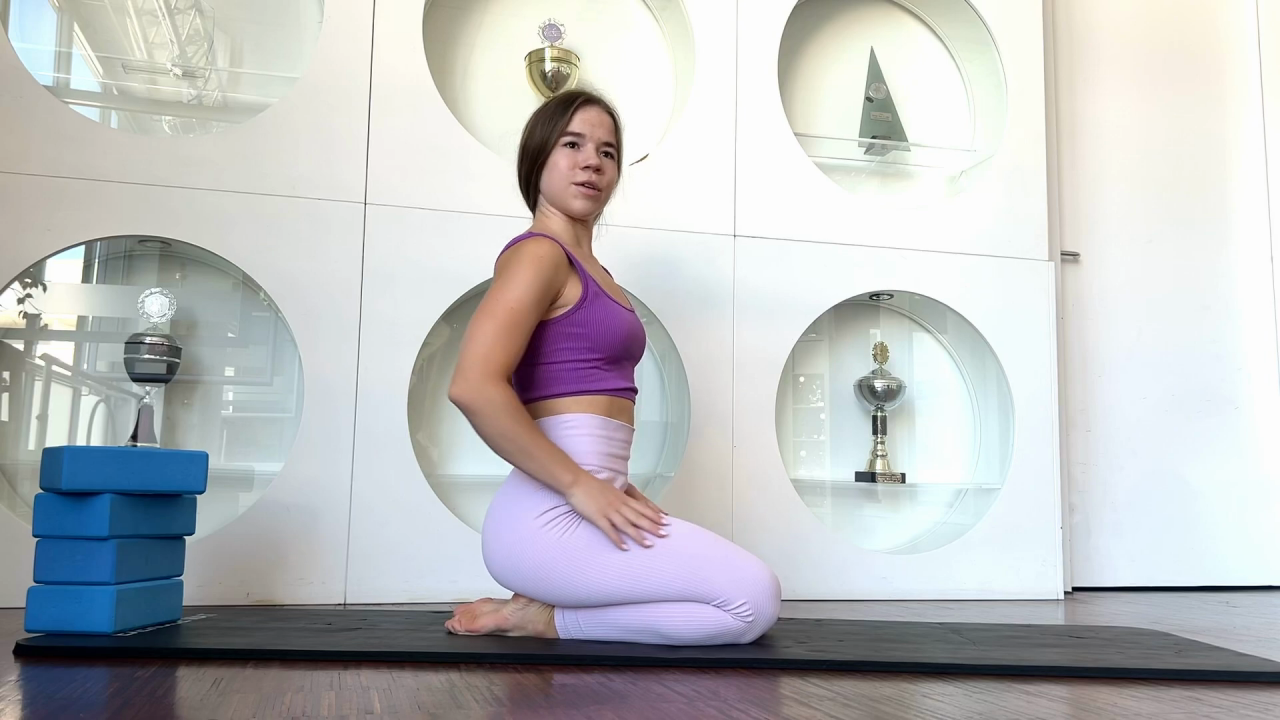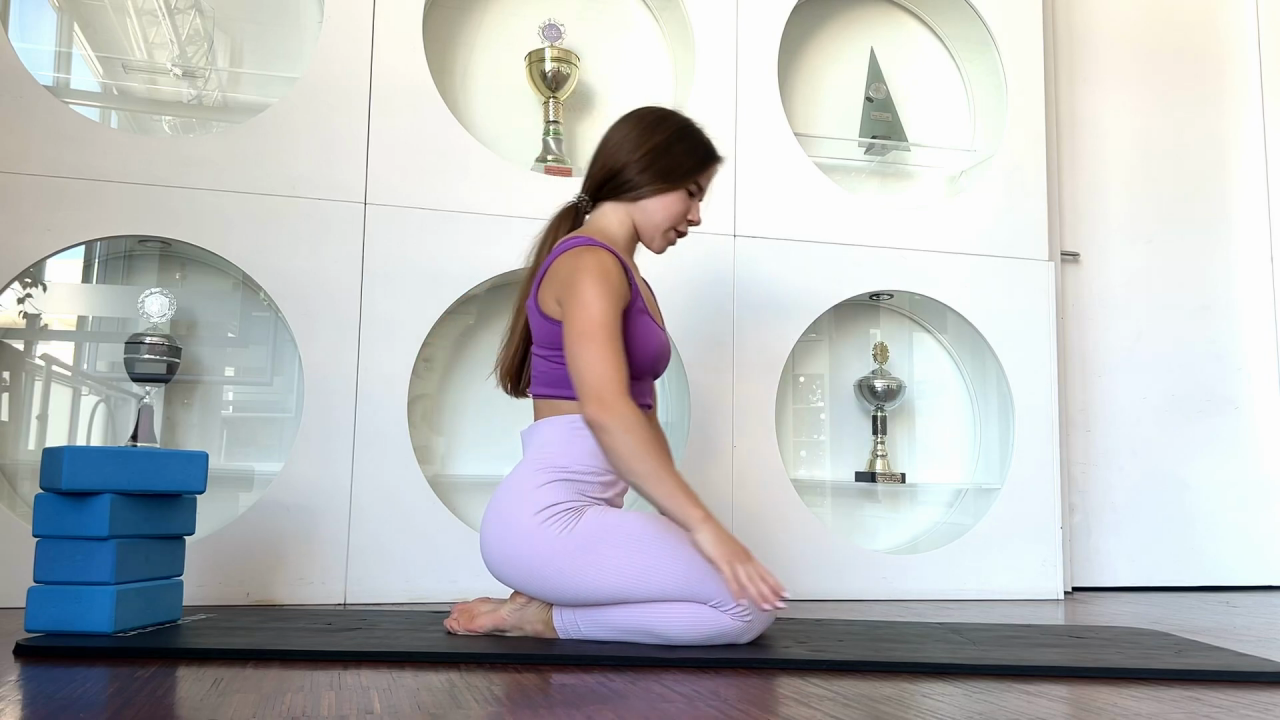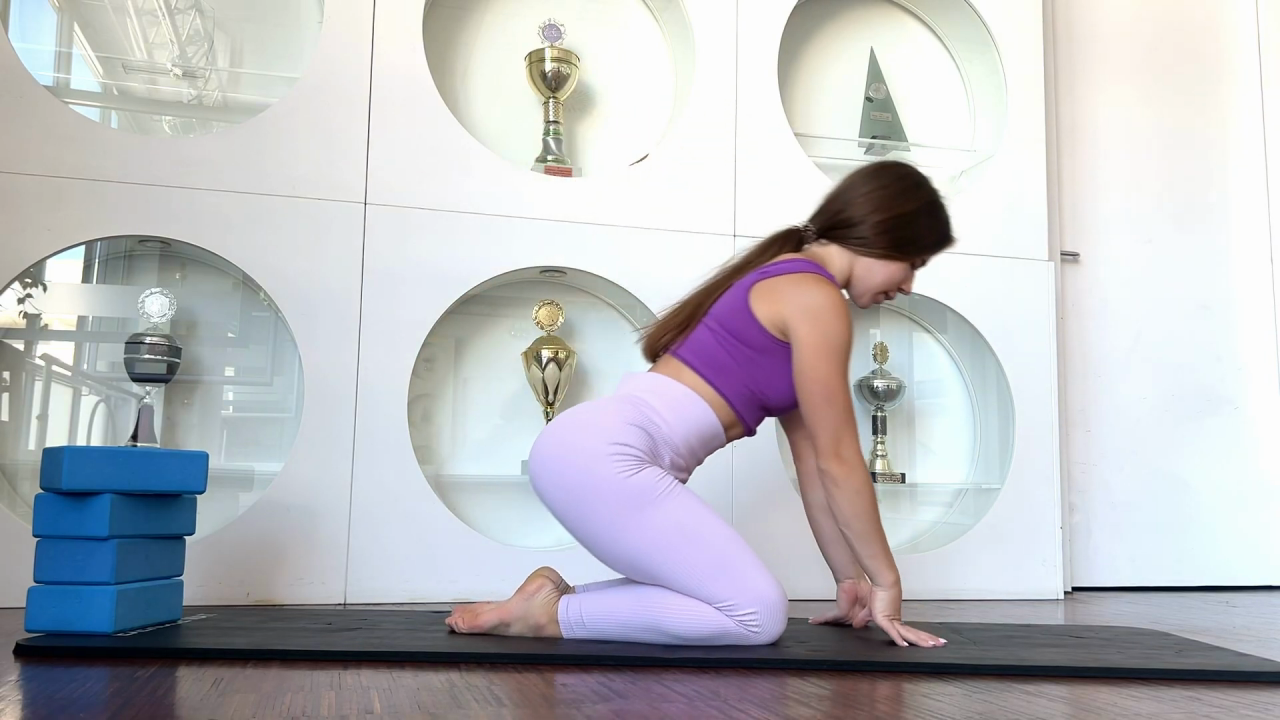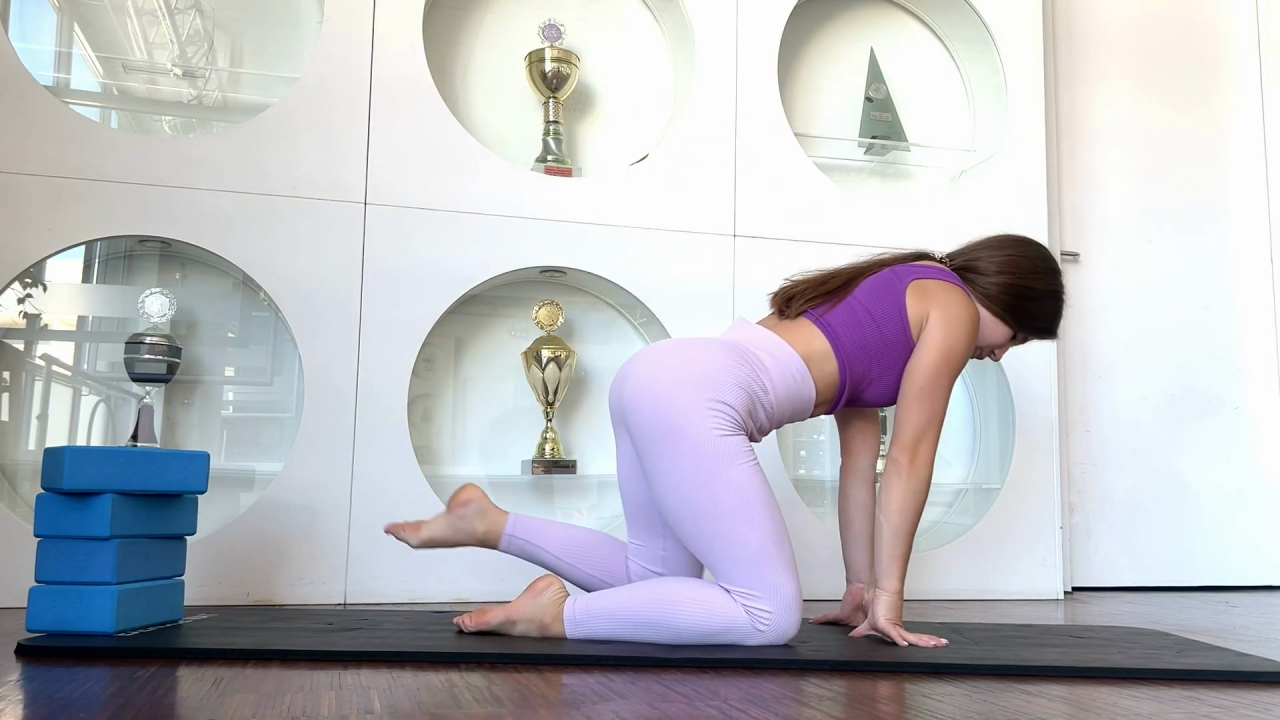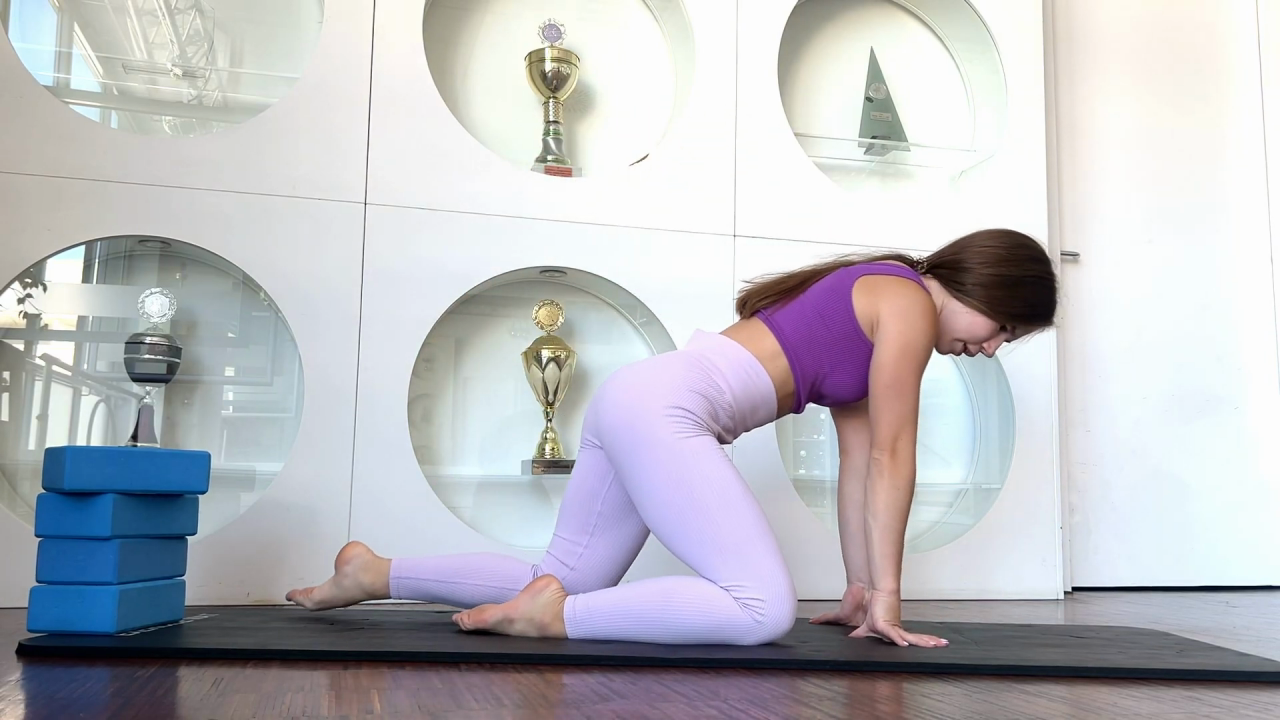
dt=0.5s
person 1, frame 1
left shoulder: (584, 268)
right shoulder: (538, 254)
right elbow: (473, 386)
left wrist: (617, 491)
right wrist: (577, 487)
left hip: (581, 512)
right hip: (549, 519)
left knee: (744, 587)
right knee: (752, 601)
left ankle: (549, 603)
right ankle: (546, 619)
person 1, frame 2
left shoulder: (624, 277)
right shoulder: (589, 265)
left elbow: (635, 417)
right elbow: (607, 409)
left wrist: (684, 529)
right wrist: (704, 529)
left hip: (572, 513)
right hip: (548, 518)
right knee: (745, 602)
left ankle: (551, 598)
right ankle: (548, 618)
person 1, frame 3
left shoulder: (787, 286)
right shoulder: (815, 300)
left elbow: (812, 460)
right elbow: (836, 460)
left wrist: (852, 579)
right wrist: (882, 583)
left hip: (590, 448)
right hip: (603, 455)
right knee: (756, 614)
left ankle: (557, 596)
right ankle: (549, 613)
person 1, frame 4
left shoulder: (888, 297)
right shoulder: (952, 307)
left elbow: (858, 461)
right elbow: (908, 462)
left wrist: (860, 588)
right wrist: (885, 595)
left hip: (655, 376)
right hip: (691, 399)
left knee: (662, 577)
right knee: (771, 616)
left ankle: (487, 521)
right ankle: (557, 614)
person 1, frame 5
left shoulder: (873, 305)
right shoulder: (909, 304)
left elbow: (857, 459)
right elbow: (890, 458)
left wrist: (861, 588)
right wrist: (884, 593)
left hip: (633, 401)
right hip: (661, 410)
left knee: (566, 585)
right knee: (763, 612)
left ankle: (374, 573)
right ankle: (551, 611)
